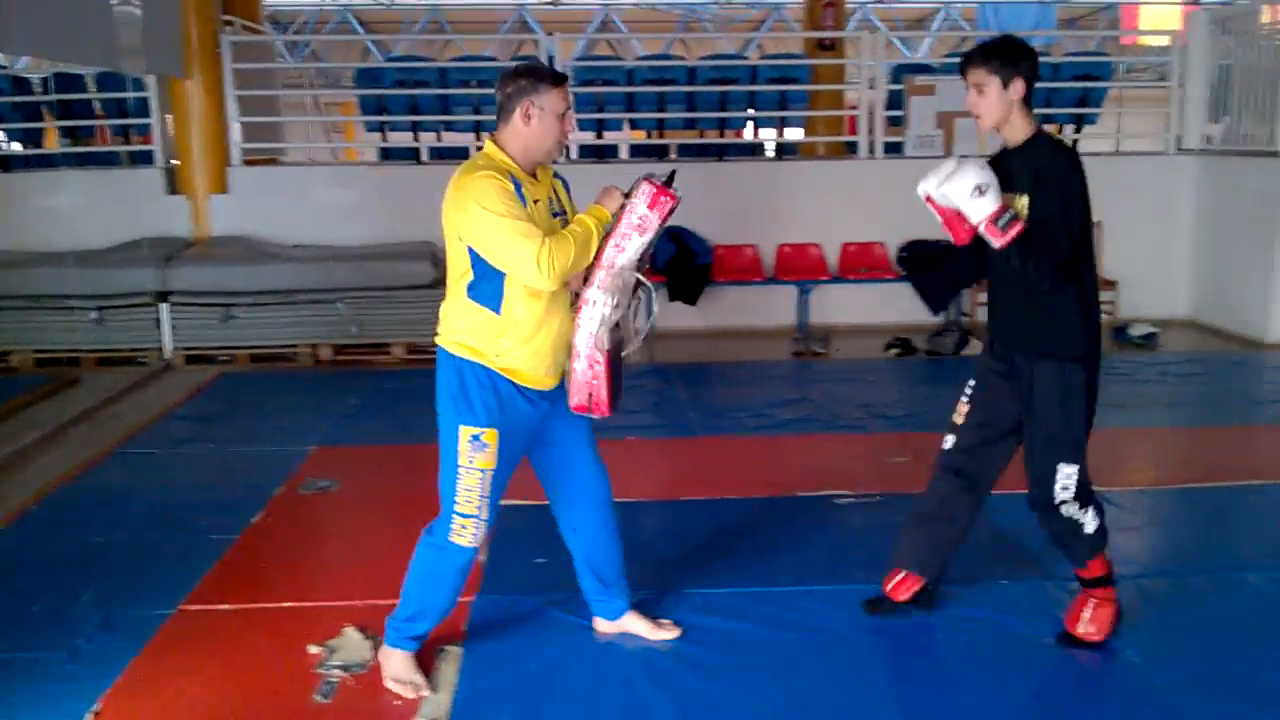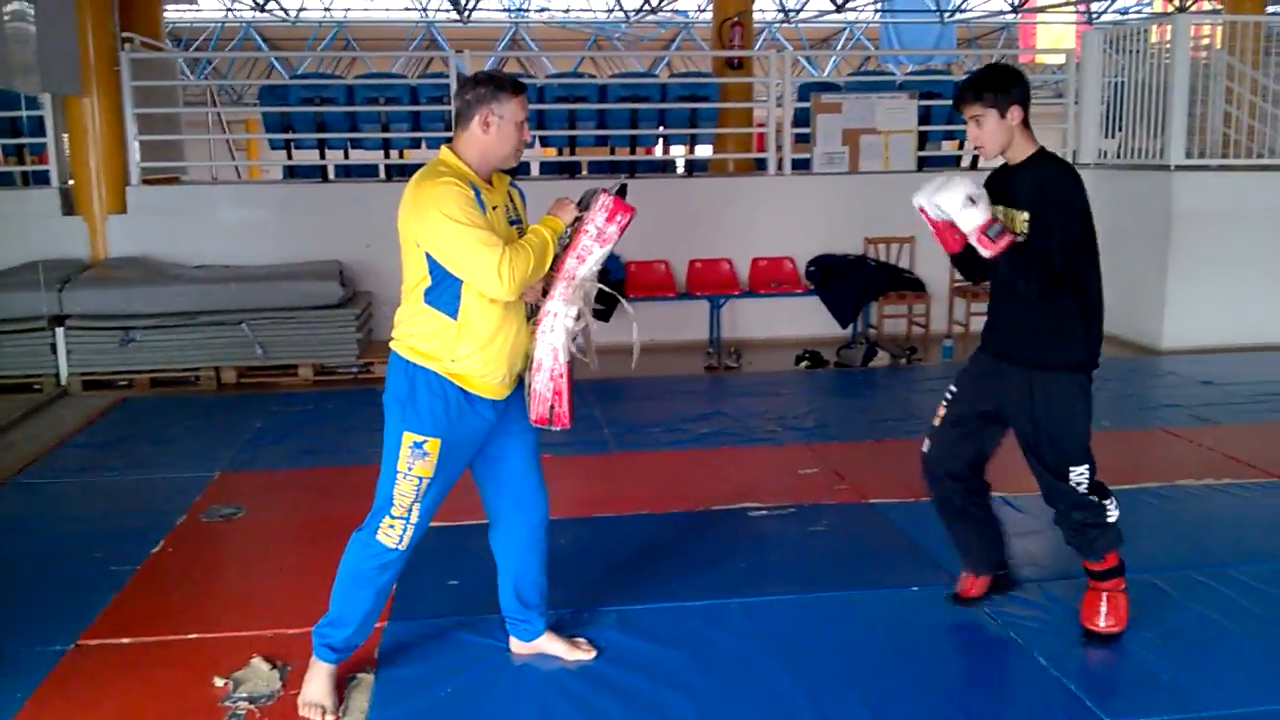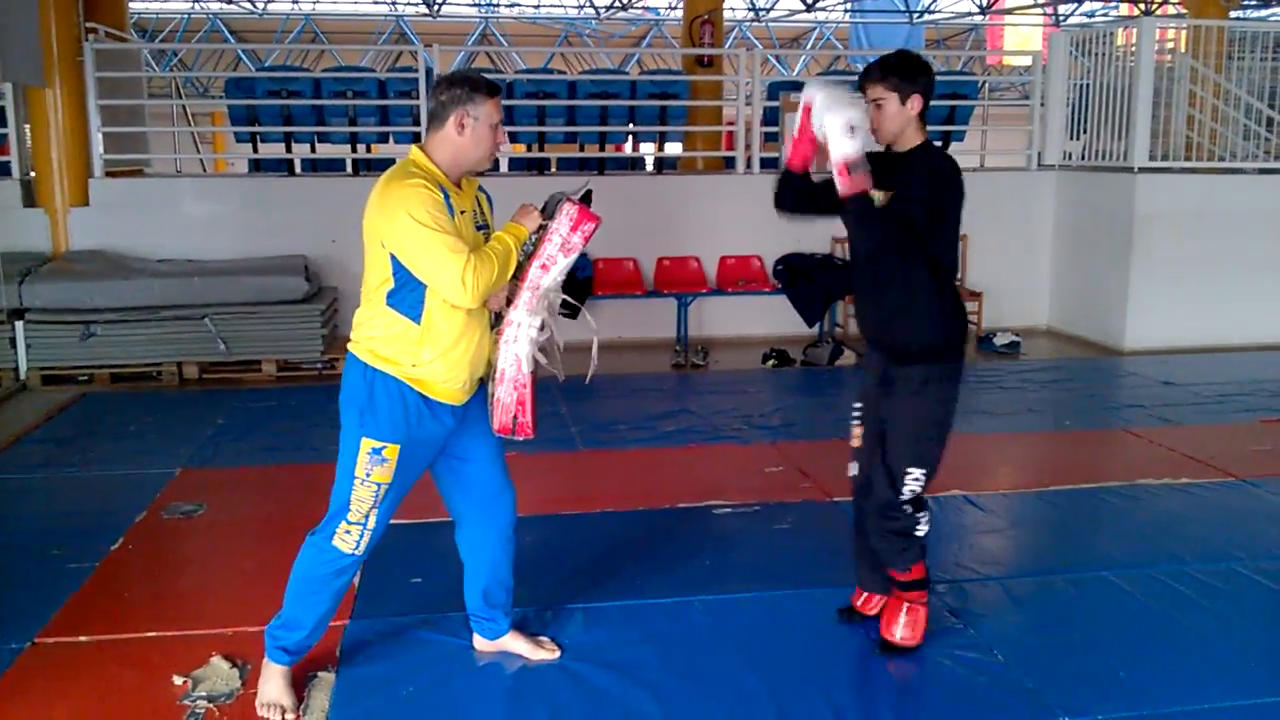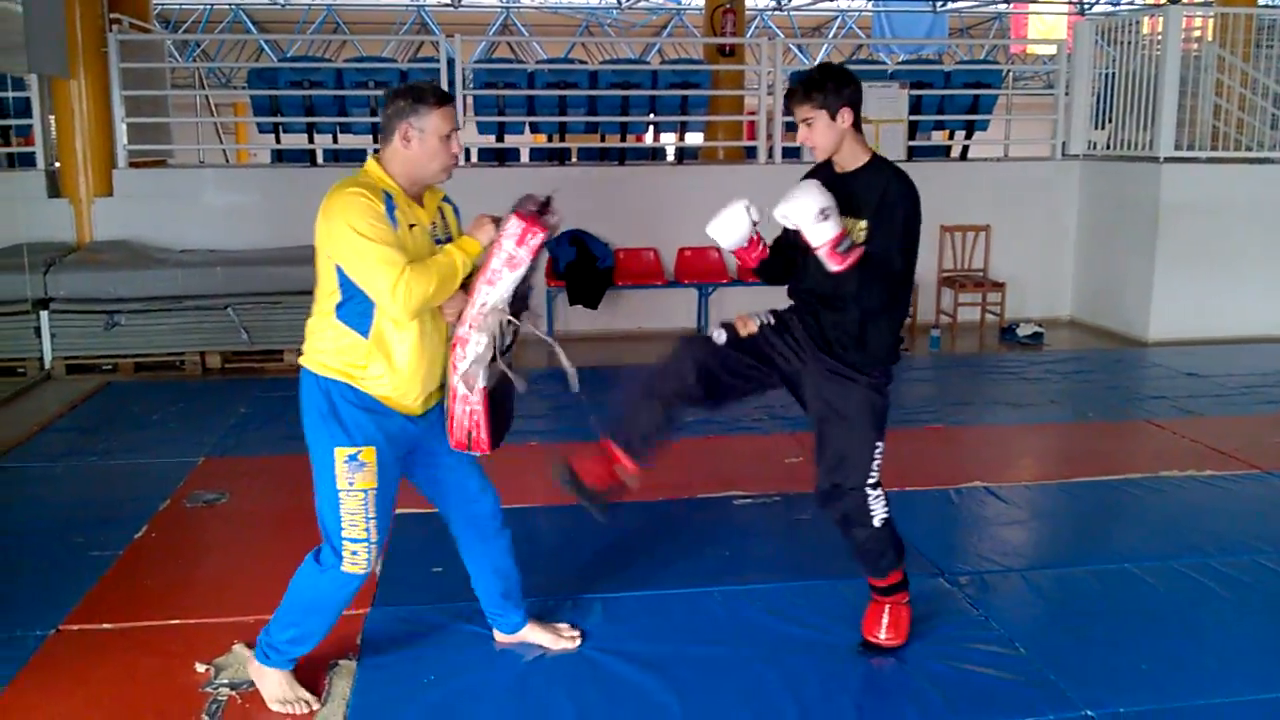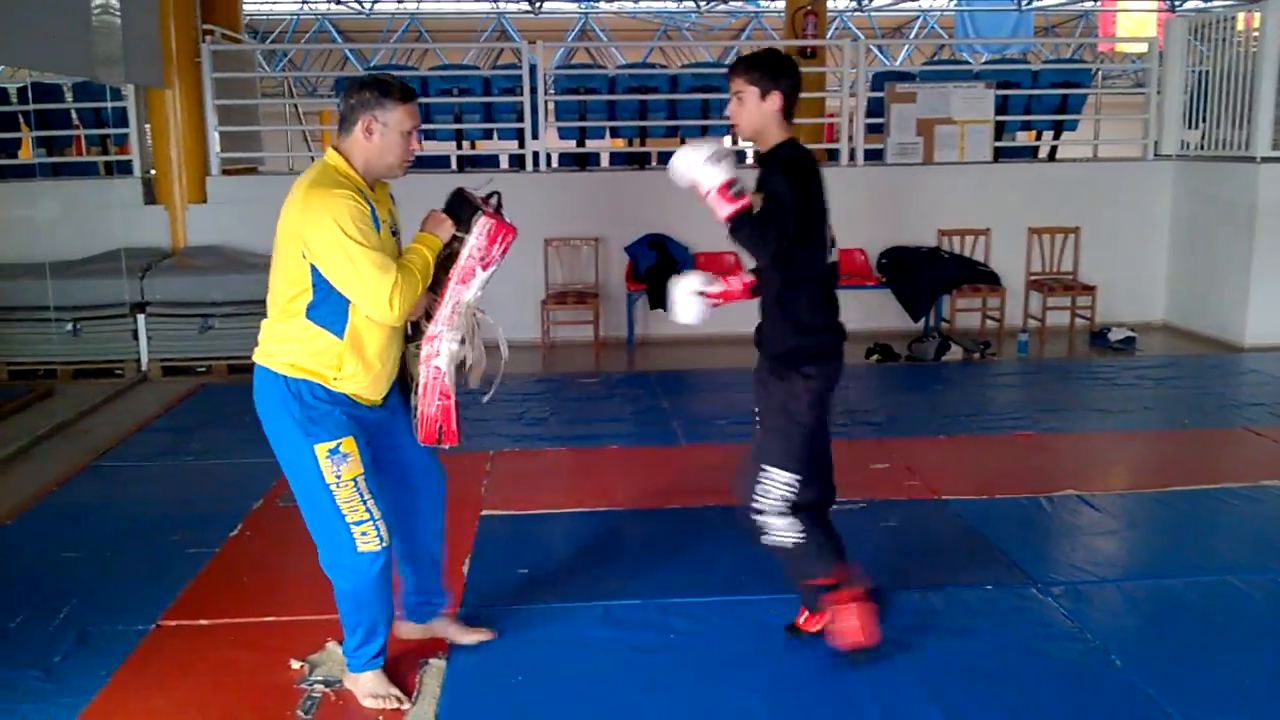
dt=0.5s
person 1, frame 1
left shoulder: (549, 182)
right shoulder: (477, 186)
left elbow: (565, 265)
right elbow: (543, 264)
left wrist: (595, 261)
right wrist: (598, 216)
left hip: (546, 378)
right hip: (481, 377)
left knee: (586, 495)
right knee: (463, 523)
left ankle: (612, 610)
right ankle: (400, 641)
person 1, frame 2
left shoulder: (502, 189)
right shoulder: (438, 192)
left elbow: (519, 274)
right elbow: (503, 276)
left wrist: (547, 276)
right wrist: (551, 225)
left hip: (499, 385)
right hip: (434, 387)
left knee: (523, 511)
right knee: (393, 529)
left ankle: (529, 631)
right ankle: (327, 656)
person 1, frame 3
left shoulder: (469, 191)
right shoulder: (405, 193)
left elbow: (481, 281)
right elbow: (466, 283)
left wrist: (505, 286)
right wrist: (516, 232)
left hip: (458, 391)
right hip: (393, 390)
left knee: (491, 510)
right knee: (349, 533)
left ankle: (492, 629)
right ankle: (280, 657)
person 1, frame 4
left shoulder: (436, 207)
right shoulder: (353, 203)
left elbow: (447, 292)
right elbow: (410, 291)
left wrist: (463, 301)
right wrist: (470, 246)
left hip: (417, 400)
right hip: (349, 401)
left knee: (475, 509)
right knee: (352, 551)
left ankle: (511, 620)
right ankle: (272, 659)
person 1, frame 5
left shoulder: (373, 192)
right shoulder: (325, 199)
right elbow: (389, 299)
left wrist: (420, 293)
right wrist: (429, 241)
left hip: (366, 389)
right hip: (306, 393)
left knee: (420, 488)
right knee: (362, 536)
left ankle: (423, 612)
right ankle: (362, 664)
person 2, frame 1
left shoulder: (1057, 166)
right shoulder: (988, 169)
left elbow: (1052, 272)
right elbow: (971, 270)
left wrist: (995, 222)
right wrist: (957, 226)
left hip: (1060, 354)
right hip: (1005, 352)
left knee: (1057, 487)
right knee: (959, 462)
left ankle: (1099, 591)
right ankle: (915, 576)
person 2, frame 2
left shoulder: (1059, 183)
right shoulder: (998, 183)
left elbow: (1039, 281)
left wrist: (987, 232)
right wrist: (955, 238)
left hip: (1054, 365)
right hip: (996, 357)
left knee: (1071, 483)
right knee: (943, 459)
left ankle: (1107, 581)
right ankle: (987, 566)
person 2, frame 3
left shoulder: (935, 173)
right shoulder: (872, 167)
left elbow: (875, 240)
right elbow: (792, 201)
left wrist: (851, 179)
right wrist: (804, 146)
left hip: (928, 358)
right hip: (881, 352)
left knee: (900, 485)
right knee: (869, 478)
left ankle: (910, 593)
right ankle: (876, 587)
person 2, frame 4
left shoulder: (894, 192)
right shoulder: (815, 183)
left elbow: (887, 294)
right elbow: (782, 270)
left wrist: (835, 244)
right wrist: (753, 248)
left hip: (856, 364)
right hip: (798, 335)
left knee: (854, 493)
right knee: (695, 358)
left ankle: (890, 593)
right ankle: (618, 459)
person 2, frame 5
left shoulder: (792, 169)
right shoulder: (782, 166)
left elbow: (790, 257)
left wrist: (728, 201)
right wrist: (733, 287)
left hip: (803, 359)
right hip: (791, 356)
left knee: (772, 497)
right knee: (806, 486)
left ankle: (842, 594)
right ankle: (828, 600)
